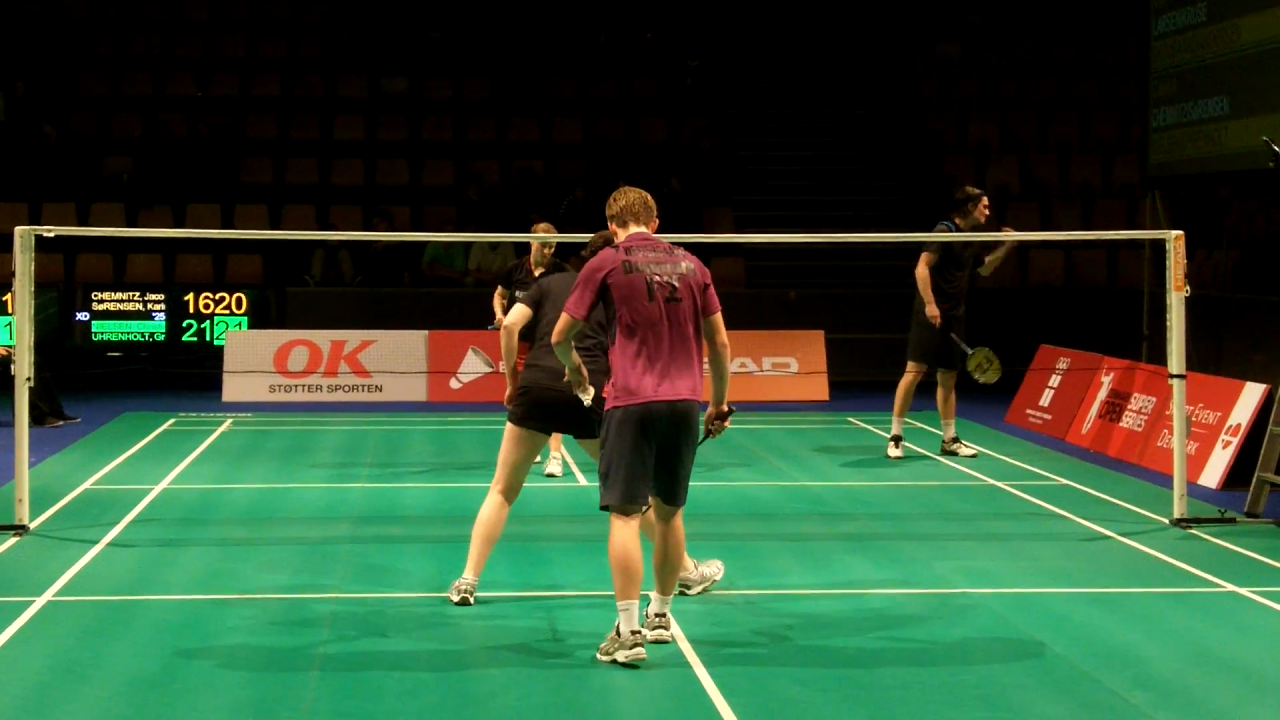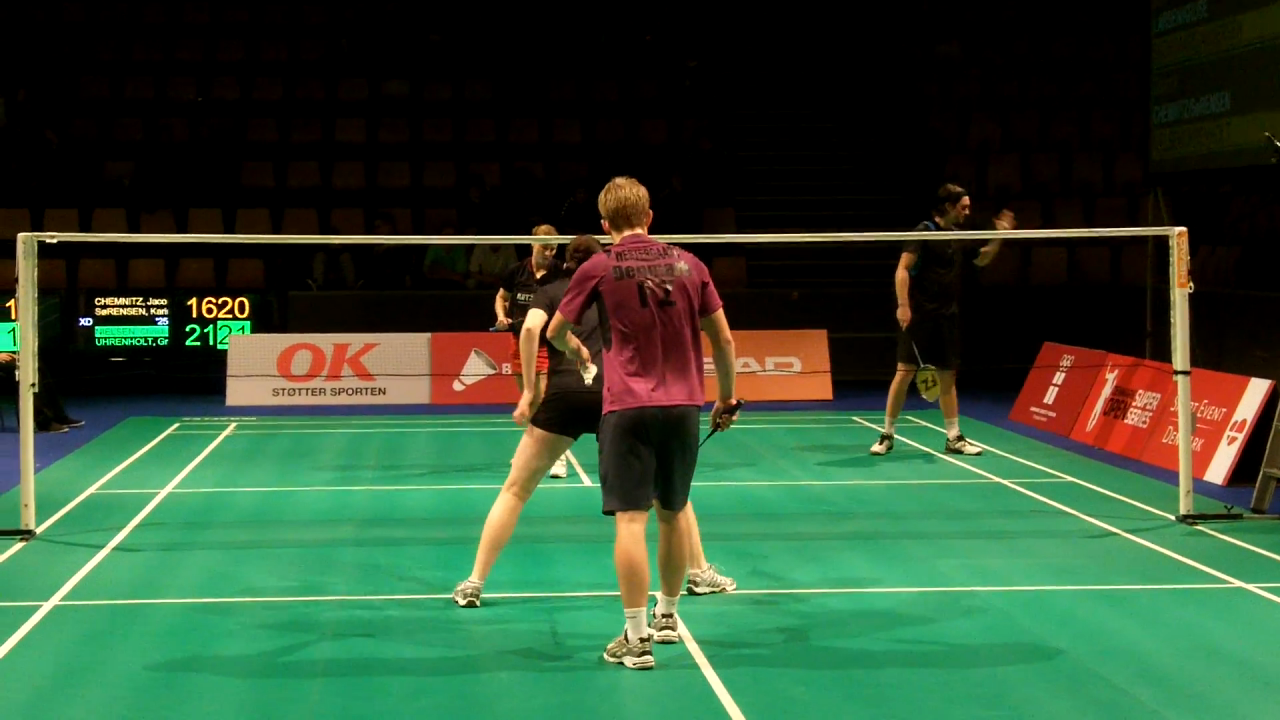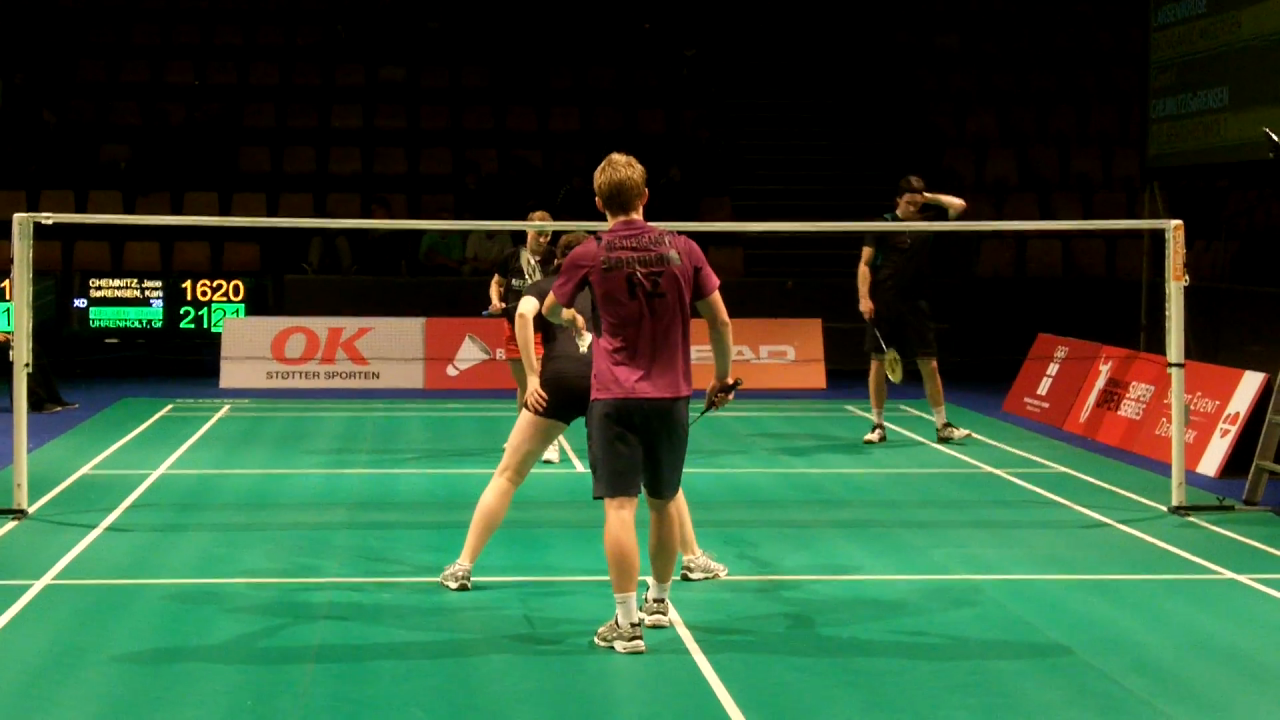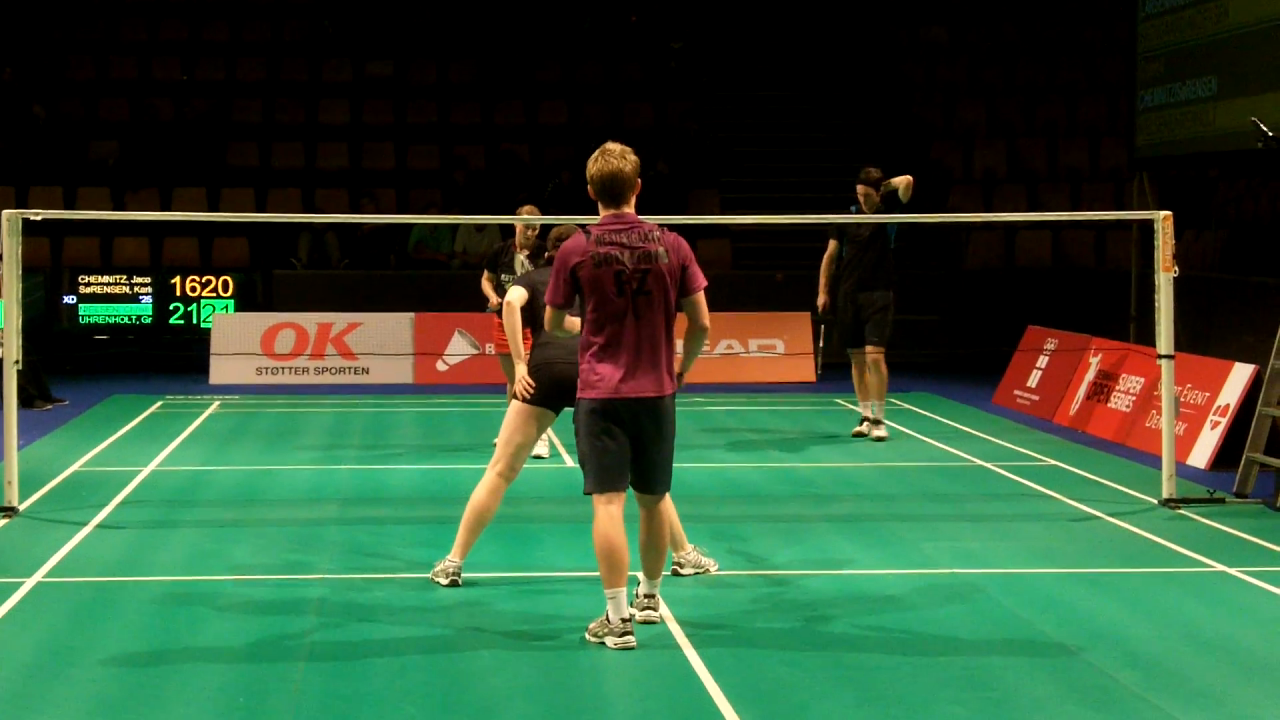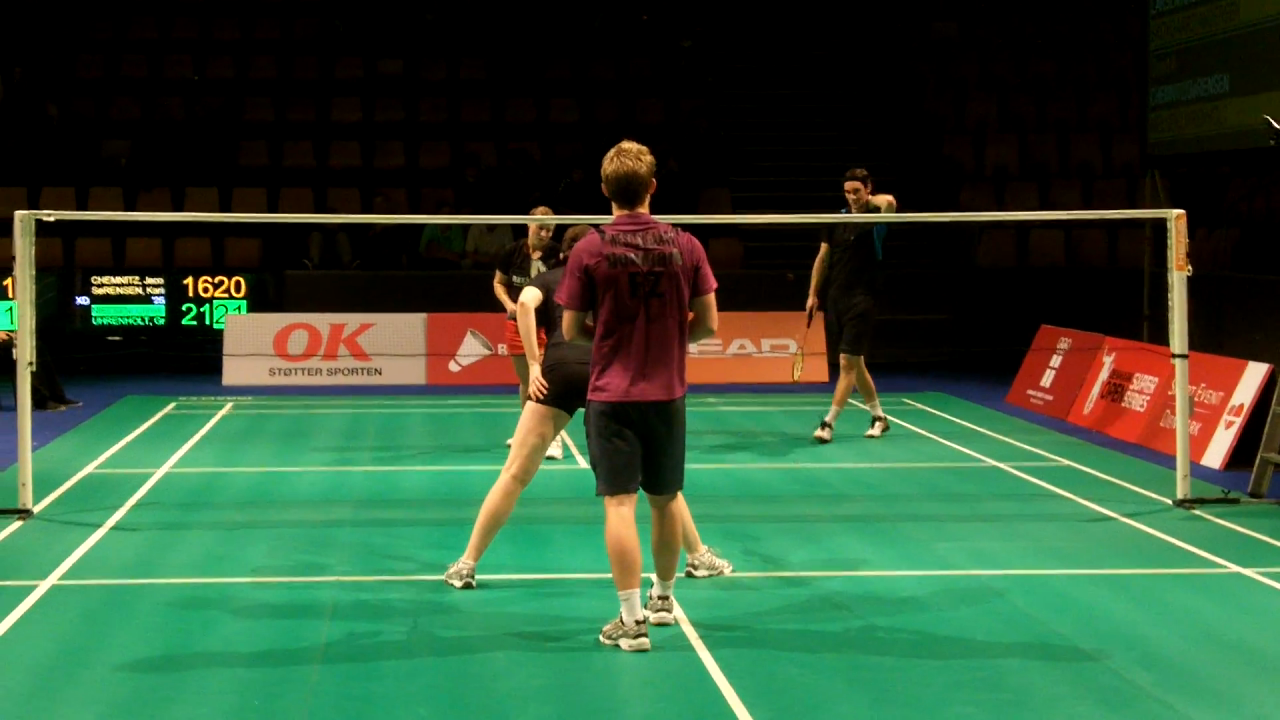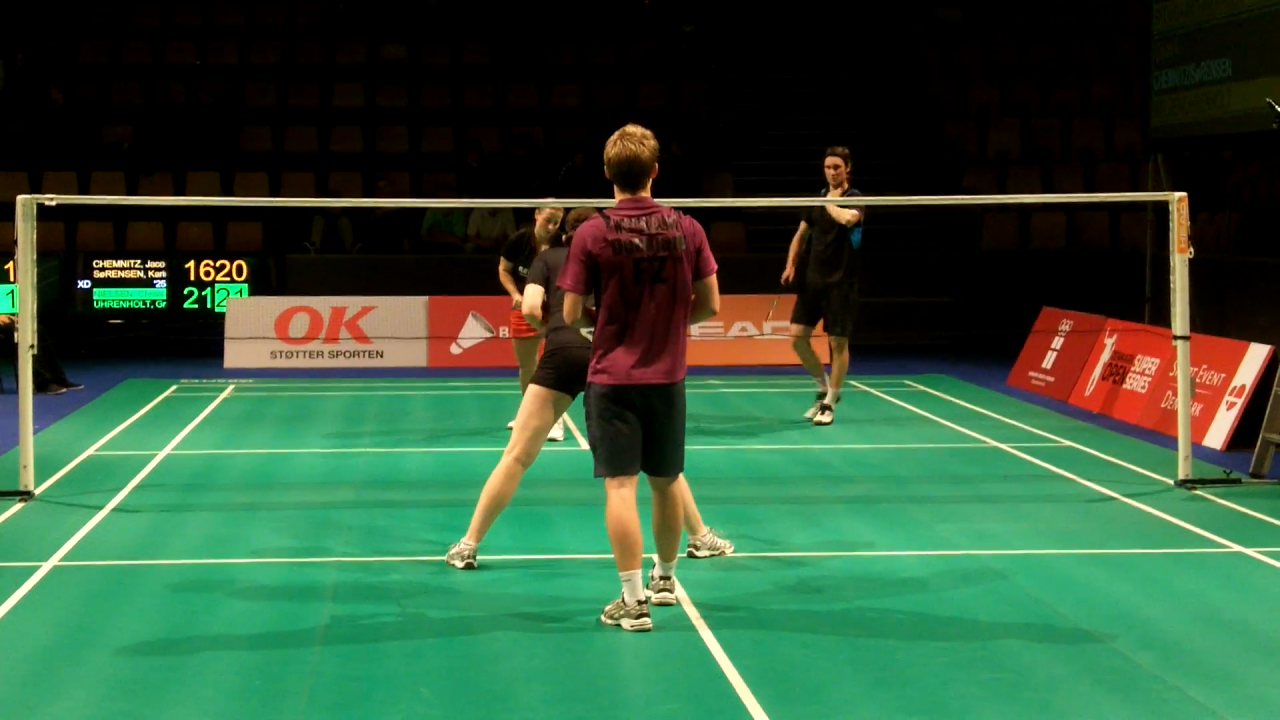
dt=0.3s
person 1, frame 1
left shoulder: (606, 263)
right shoulder: (691, 265)
left elbow: (560, 337)
right elbow: (720, 343)
left wrist: (574, 366)
right wrist: (719, 403)
left hip: (632, 402)
right hip: (685, 402)
left knee: (625, 512)
right knee: (668, 510)
left ankle: (629, 631)
right ankle: (660, 614)
person 1, frame 2
left shoulder: (598, 268)
right shoulder: (688, 264)
left elbow: (554, 332)
right elbow: (723, 339)
left wrist: (577, 349)
right wrist: (727, 396)
left hip: (628, 408)
right hip: (683, 406)
left knee: (631, 519)
right knee: (672, 514)
left ankle: (637, 638)
right ankle: (667, 616)
person 1, frame 3
left shoulder: (588, 255)
right shoulder: (683, 249)
left elbow: (549, 311)
right elbow: (720, 321)
left wrist: (572, 317)
right wrist: (723, 375)
left hip: (615, 397)
right hip: (671, 396)
left knee: (620, 505)
right knee: (663, 501)
left ankle: (628, 622)
right ankle: (658, 601)
person 1, frame 4
left shoulder: (575, 250)
right shoulder: (672, 245)
left elbow: (553, 325)
right elbow: (700, 324)
right wrist: (680, 368)
left hip: (600, 392)
right hip: (656, 391)
left knee: (608, 501)
right knee: (653, 499)
left ankle: (618, 618)
right ankle: (649, 596)
person 1, frame 5
left shoulder: (589, 250)
right shoulder: (686, 246)
left elbow: (571, 330)
right elbow: (707, 324)
left hip: (611, 395)
right hip: (667, 394)
left knee: (620, 503)
right knee: (665, 499)
left ankle: (632, 620)
right ankle: (663, 598)
person 1, frame 6
left shoulder: (592, 233)
right shoulder: (687, 229)
left elbow: (572, 314)
right elbow: (709, 305)
left hip: (612, 378)
right hip: (667, 376)
left knee: (620, 485)
right knee: (666, 481)
left ankle: (633, 601)
right ankle: (664, 578)
person 2, frame 1
left shoulder: (555, 281)
left elbow: (510, 324)
left wrist: (512, 379)
left hip: (536, 388)
right hip: (587, 393)
left knee: (502, 491)
left ankle: (466, 582)
right ankle: (688, 573)
person 2, frame 2
left shoulder: (550, 291)
left elbow: (531, 329)
left wrist: (530, 391)
left hip: (566, 394)
left knee: (515, 491)
left ankle: (473, 584)
right ankle: (700, 573)
person 2, frame 3
left shoulder: (542, 287)
left elbow: (524, 314)
left wrist: (532, 375)
left hip: (560, 379)
left knee: (508, 475)
left ankle: (462, 567)
right ankle: (694, 559)
person 2, frame 4
left shoulder: (533, 278)
left elbow: (512, 302)
left wrist: (519, 363)
left hip: (548, 369)
left knee: (501, 471)
left ankle: (453, 562)
right ankle: (685, 555)
person 2, frame 5
left shoulder: (548, 279)
left elbow: (525, 303)
left wrist: (533, 362)
left hip: (562, 370)
left knee: (516, 473)
left ankle: (466, 566)
right ankle: (699, 557)
person 2, frame 6
left shoulder: (548, 258)
left elbow: (532, 310)
left hip: (563, 354)
left knee: (517, 456)
left ankle: (468, 545)
right ankle: (701, 537)
person 3, frame 1
left shoulder: (971, 241)
right shoulder: (943, 232)
left elbow: (985, 268)
right elbow: (922, 268)
left wrist: (1005, 248)
right wrist: (929, 304)
left hip: (955, 317)
right hip: (932, 314)
left knee: (948, 378)
right knee: (915, 372)
left ankle: (949, 439)
right ankle: (896, 436)
person 3, frame 2
left shoulder: (960, 237)
right shoulder: (923, 232)
left elbow: (982, 259)
right elbow: (903, 269)
left wrist: (999, 233)
right wrist: (903, 305)
left hip: (947, 316)
right hip: (919, 314)
left knee: (947, 377)
right knee: (905, 372)
left ankle: (954, 438)
right ankle: (887, 435)
person 3, frame 3
left shoulder: (927, 221)
left elbow: (959, 206)
right elbow: (865, 264)
left wrist: (929, 198)
right wrist: (864, 297)
left hip: (915, 305)
right hip: (884, 304)
left knee: (929, 366)
right knee: (878, 365)
left ankle: (943, 426)
right ankle: (878, 425)
person 3, frame 4
left shoulder: (889, 210)
left elbow: (907, 181)
right elbow: (830, 255)
left wrist: (884, 187)
right wrist: (823, 291)
left hip: (878, 295)
right hip: (848, 295)
left knee: (874, 356)
right knee: (857, 359)
left ankle: (878, 419)
right ankle: (868, 417)
person 3, frame 5
left shoulder: (876, 217)
right shoulder: (837, 220)
left elbow: (890, 202)
right elbow: (822, 259)
left wrist: (871, 201)
right wrist: (812, 294)
left hip: (862, 300)
right hip: (836, 299)
left knee: (847, 363)
right knee: (855, 363)
left ankle: (828, 423)
right ankle: (878, 416)
person 3, frame 6
left shoulder: (855, 199)
left elbow: (848, 221)
right elbow: (801, 235)
left wrist: (831, 204)
right wrist: (791, 263)
left hip: (841, 282)
right hip: (811, 280)
left knee: (838, 344)
right knee: (798, 338)
left ankle: (830, 403)
right ankle: (824, 387)
person 4, frame 1
left shoulder: (562, 272)
right shoulder: (515, 269)
right elbow: (499, 295)
right wrist: (499, 314)
right hip: (520, 342)
left ankle: (555, 456)
person 4, frame 2
left shoulder: (562, 273)
right shoulder: (516, 271)
right elbow: (501, 297)
right wrist: (501, 316)
right hip: (521, 343)
left ankle: (559, 457)
person 4, frame 3
left shoulder: (556, 260)
right shoulder: (510, 257)
right elbow: (496, 283)
right wrist: (495, 301)
right hip: (515, 329)
right knee: (522, 385)
left ankle: (551, 443)
person 4, frame 4
right shoulder: (499, 252)
right elbow: (486, 280)
right wrist: (492, 297)
right hip: (504, 323)
right knee: (512, 380)
left ankle: (541, 438)
person 4, frame 5
left shoulder: (558, 256)
right shoulder: (511, 253)
right elbow: (498, 283)
right wrist: (508, 303)
right hip: (518, 324)
right knee: (525, 381)
left ankle: (554, 438)
person 4, frame 6
right shoulder: (517, 240)
right elbow: (504, 270)
right wrist: (516, 295)
right hip: (524, 307)
right knee: (525, 363)
left ankle: (555, 419)
